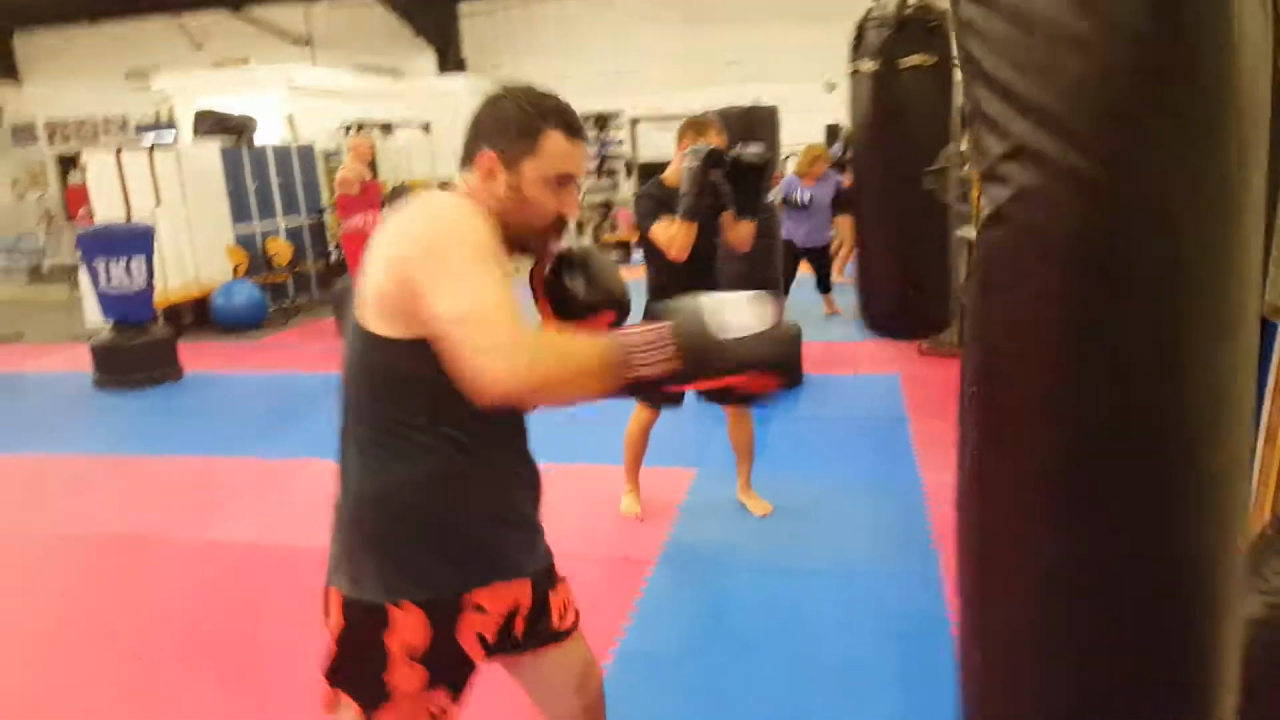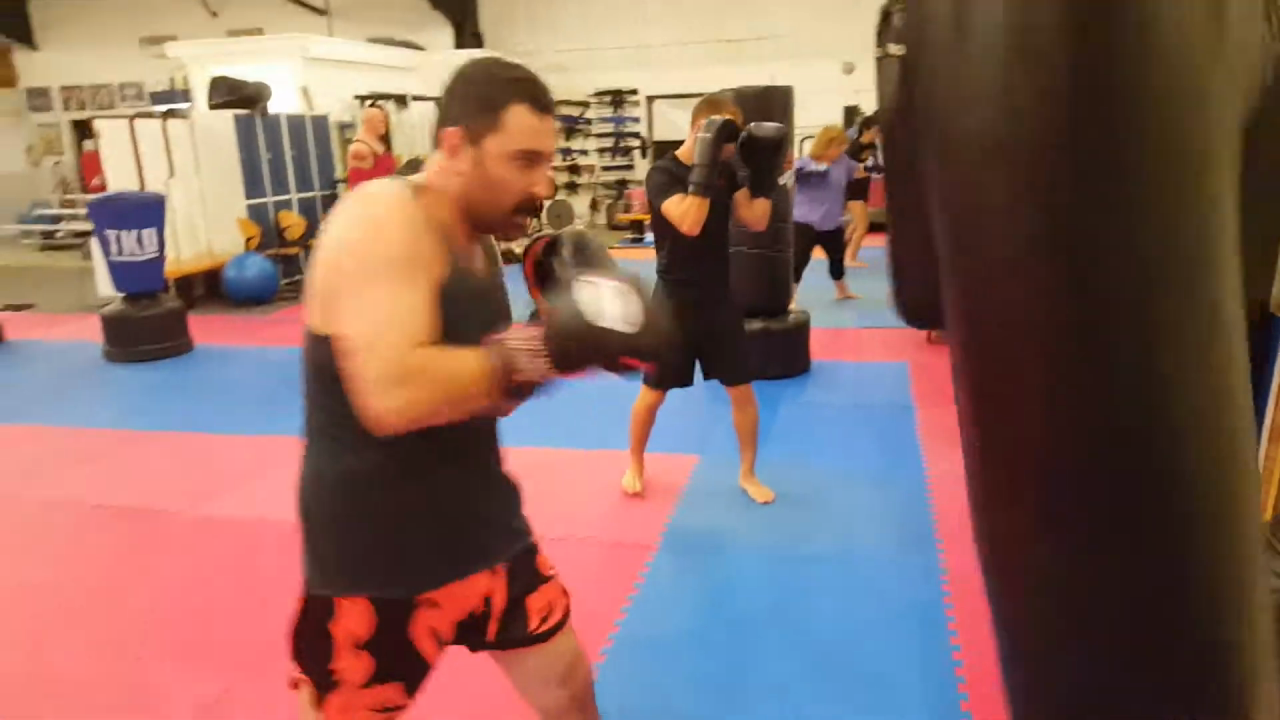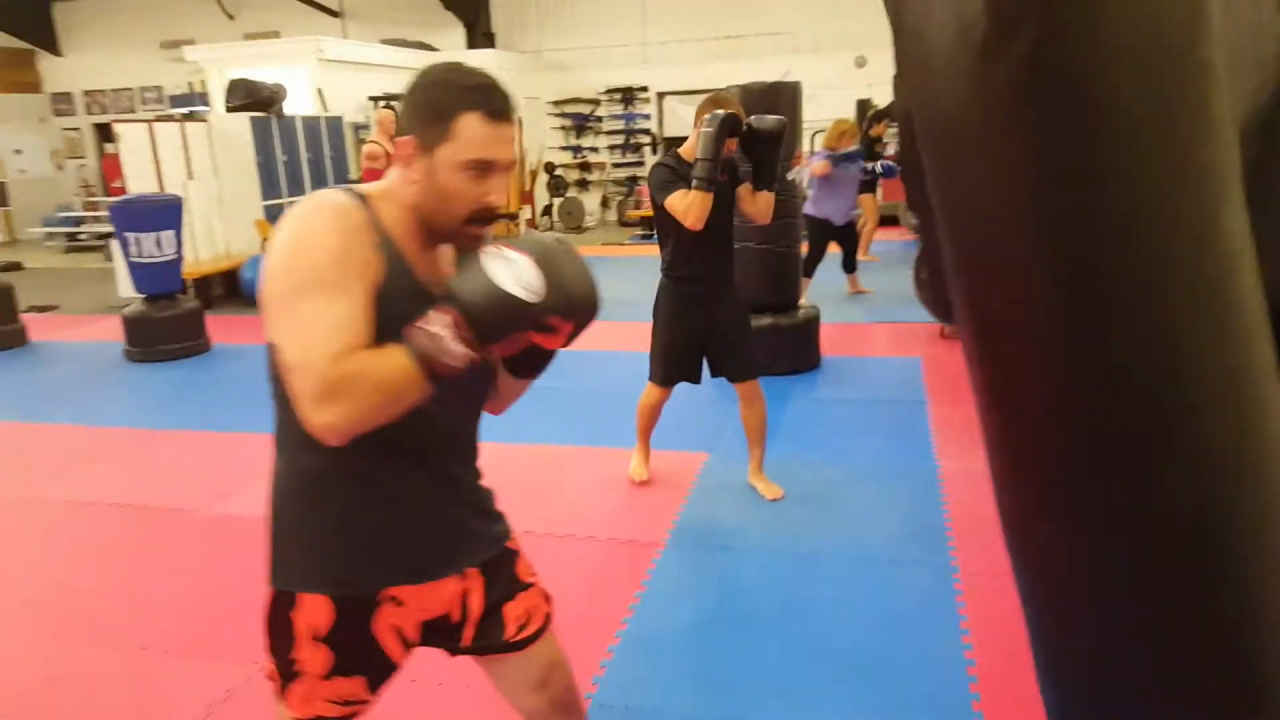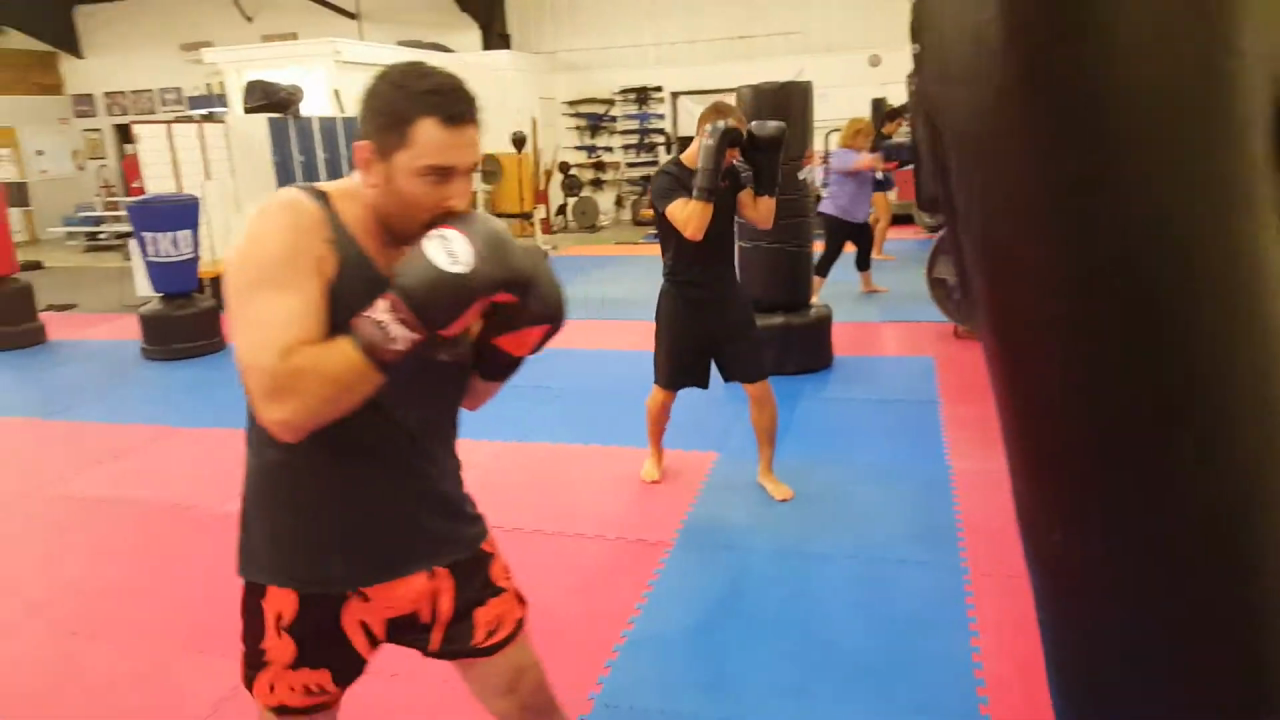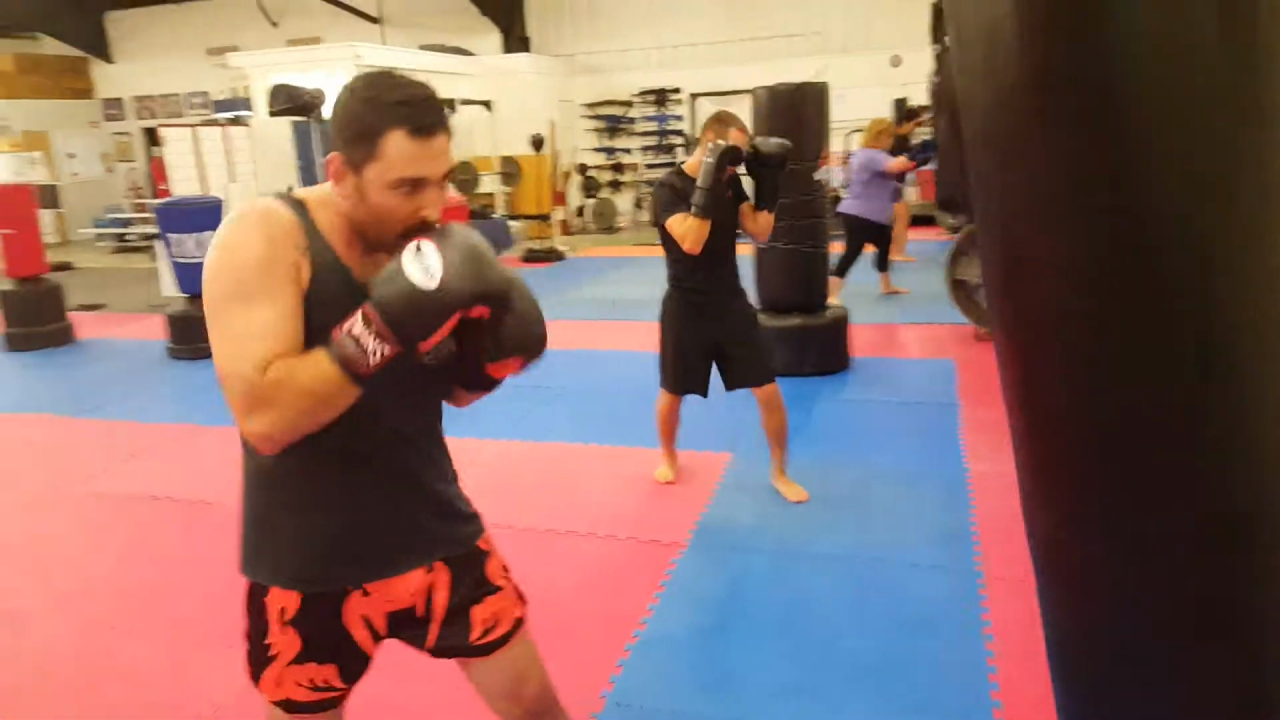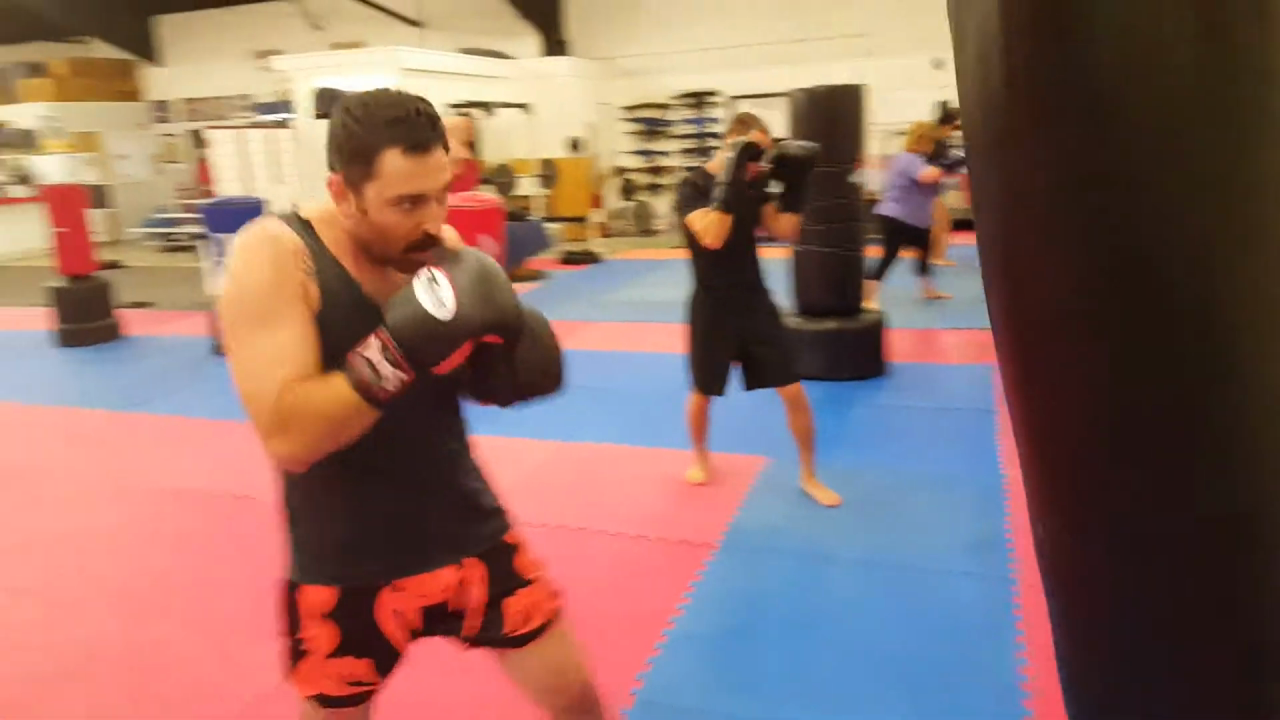
dt=0.1s
person 1, frame 1
left shoulder: (464, 250)
right shoulder: (447, 221)
right elbow: (504, 371)
left wrist: (575, 322)
right wrist: (677, 345)
left hip: (493, 550)
right hip: (409, 571)
person 1, frame 2
left shoulder: (478, 239)
right shoulder: (384, 218)
right elbow: (396, 397)
left wrist: (569, 331)
right wrist: (547, 341)
left hip: (481, 532)
right hip: (376, 562)
person 1, frame 3
left shoulder: (458, 243)
right shoulder: (328, 228)
right elbow: (332, 408)
left wrist: (533, 341)
right wrist: (464, 323)
left hip: (460, 540)
right hip: (341, 563)
person 1, frame 4
left shoulder: (441, 233)
right shoulder: (290, 227)
right elbow: (285, 405)
left wrist: (506, 335)
right wrist: (409, 307)
left hip: (439, 533)
right hip: (312, 560)
person 1, frame 5
left shoulder: (424, 243)
right shoulder: (263, 236)
right elbow: (264, 417)
left wrist: (488, 353)
right wrist: (387, 321)
left hip: (436, 531)
right hip: (313, 561)
person 1, frame 6
left shoulder: (436, 244)
right shoulder: (274, 256)
right elbow: (289, 437)
left wrist: (502, 352)
right wrist: (401, 346)
left hip: (464, 526)
right hip: (347, 558)
person 2, frame 1
left shoulder: (710, 192)
right shoulder: (651, 197)
left elbow: (741, 243)
right elbow: (678, 249)
right wrist: (693, 189)
left knee: (738, 405)
right knee: (648, 409)
left ankle: (745, 487)
right ankle: (630, 488)
person 2, frame 2
left shoulder: (724, 170)
right shoulder: (663, 174)
left elbow: (756, 220)
right elbow: (690, 224)
left wrist: (764, 167)
right wrist: (705, 164)
left hip: (718, 296)
right hip: (676, 298)
left knee: (742, 390)
right knee: (654, 391)
left ankle: (747, 474)
right ankle: (634, 463)
person 2, frame 3
left shoulder: (728, 166)
right shoulder: (666, 171)
left elbow: (760, 214)
right elbow: (693, 219)
left wrist: (766, 160)
right wrist: (707, 158)
left hip: (723, 293)
right hip: (680, 295)
left knee: (749, 387)
right knee: (660, 388)
left ankle: (756, 470)
right ankle: (641, 451)
person 2, frame 4
left shoulder: (730, 173)
right shoulder: (668, 177)
left elbow: (763, 220)
right elbow: (693, 229)
left wrist: (767, 165)
right wrist: (708, 167)
left hip: (727, 295)
right hip: (683, 300)
left knee: (760, 390)
right knee: (666, 390)
left ankle: (766, 471)
right ankle: (654, 453)
person 2, frame 5
left shoulder: (729, 182)
right shoulder: (669, 187)
left elbow: (761, 232)
right elbow: (691, 243)
left wrist: (769, 179)
right wrist: (709, 181)
left hip: (729, 301)
right hip: (686, 306)
left knee: (769, 393)
right knee: (672, 394)
left ankle: (779, 473)
right ankle: (668, 455)
person 2, frame 6
left shoulder: (752, 183)
right shoulder: (694, 186)
left elbow: (784, 231)
right elbow: (712, 237)
left wrist: (794, 184)
right wrist: (727, 180)
left hip: (754, 300)
right hip: (713, 304)
left knee: (793, 392)
right knee: (703, 393)
left ankle: (808, 475)
right ankle: (700, 457)
